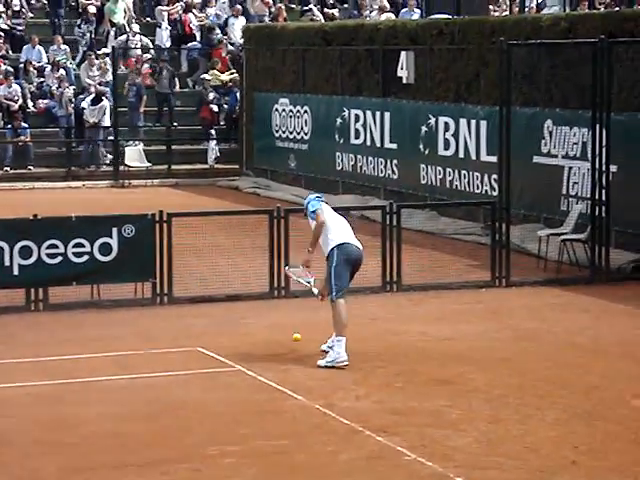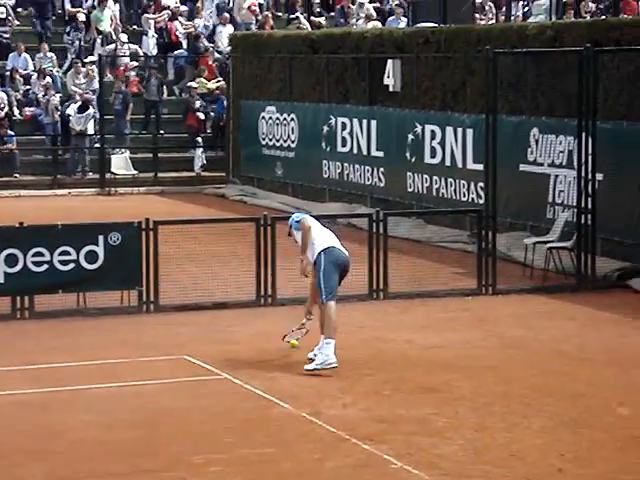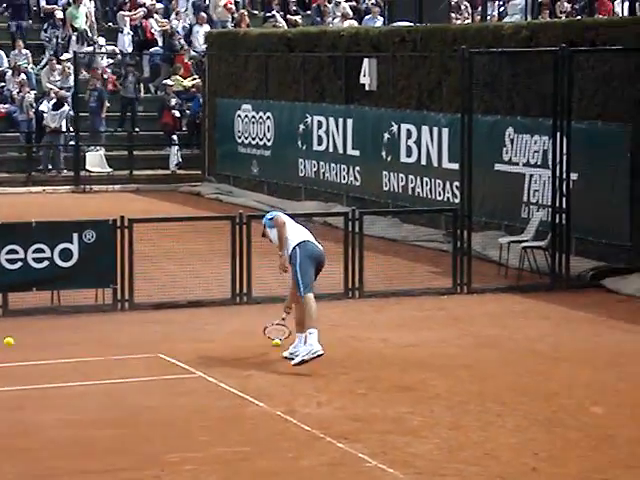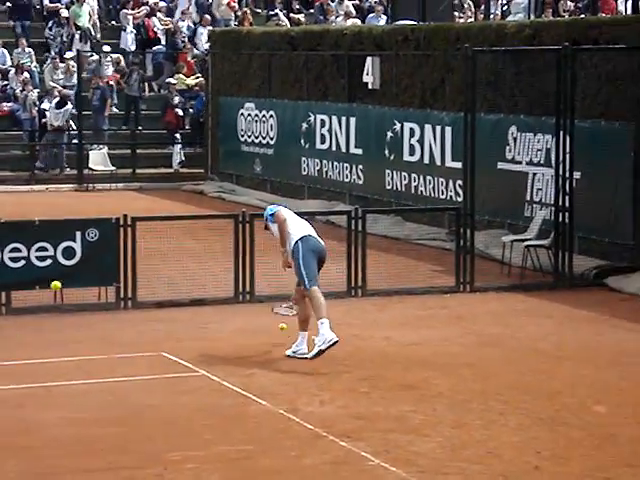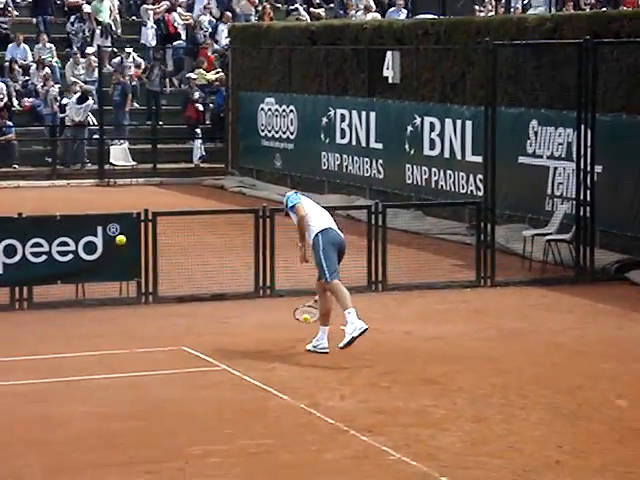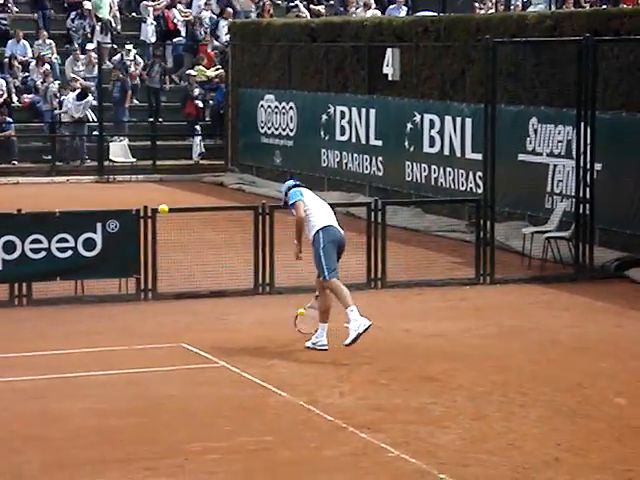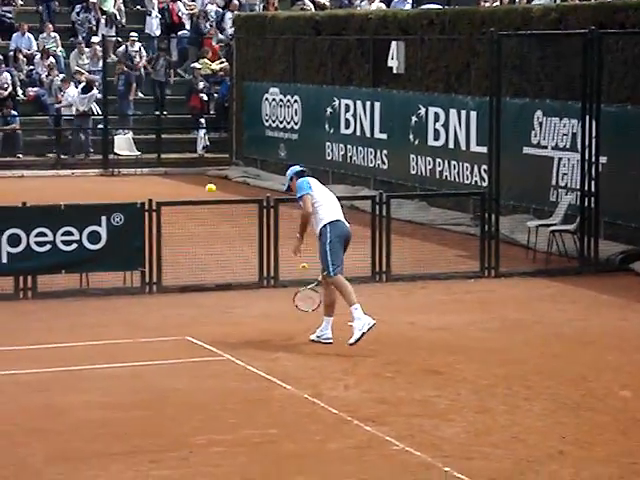
dt=0.1s
person 1, frame 1
left shoulder: (314, 206)
left elbow: (321, 221)
right elbow: (330, 262)
left wrist: (310, 251)
right wrist: (324, 286)
left hip: (340, 249)
right hip: (356, 250)
left knee: (338, 299)
right knee: (337, 295)
left ankle: (339, 351)
right ankle: (336, 341)
person 1, frame 2
left shoulder: (298, 219)
left elbow: (306, 227)
right elbow: (316, 276)
left wrist: (302, 258)
right wrist: (309, 304)
left hip: (327, 256)
right hip: (343, 258)
left knee: (328, 302)
right knee: (325, 300)
left ankle: (328, 354)
right ankle: (323, 349)
person 1, frame 3
left shoulder: (272, 217)
left elbow: (281, 222)
right elbow: (297, 276)
left wrist: (282, 254)
right wrist: (289, 300)
left hip: (302, 250)
right hip: (317, 252)
left knee: (306, 296)
right knee: (299, 296)
left ankle: (312, 344)
right ankle: (298, 346)
person 1, frame 4
left shoulder: (272, 211)
left elbow: (283, 219)
right elbow: (302, 270)
left wrist: (284, 251)
right wrist: (298, 293)
left hip: (305, 245)
right hip: (318, 246)
left knee: (312, 289)
right knee: (303, 293)
left ankle: (326, 334)
right ankle: (300, 346)
person 1, frame 5
left shoulder: (294, 198)
left elbow: (301, 216)
left wrist: (302, 245)
left hip: (324, 238)
right hip: (337, 239)
left knee: (331, 282)
right knee: (321, 287)
left ankle: (354, 323)
right ankle: (321, 340)
person 1, frame 6
left shoulder: (295, 191)
right shoulder: (316, 200)
left elbow: (300, 215)
left wrist: (298, 243)
left hip: (324, 234)
right hip: (336, 235)
left knee: (330, 280)
right knee: (321, 284)
left ankle: (356, 321)
right ankle: (320, 337)
person 1, frame 7
left shoulder: (303, 182)
right shoulder: (321, 188)
left elbow: (308, 210)
left wrist: (300, 237)
left hip: (331, 229)
right hip: (340, 228)
left knee: (334, 276)
right knee: (327, 279)
left ankle: (360, 319)
right ankle: (325, 331)
